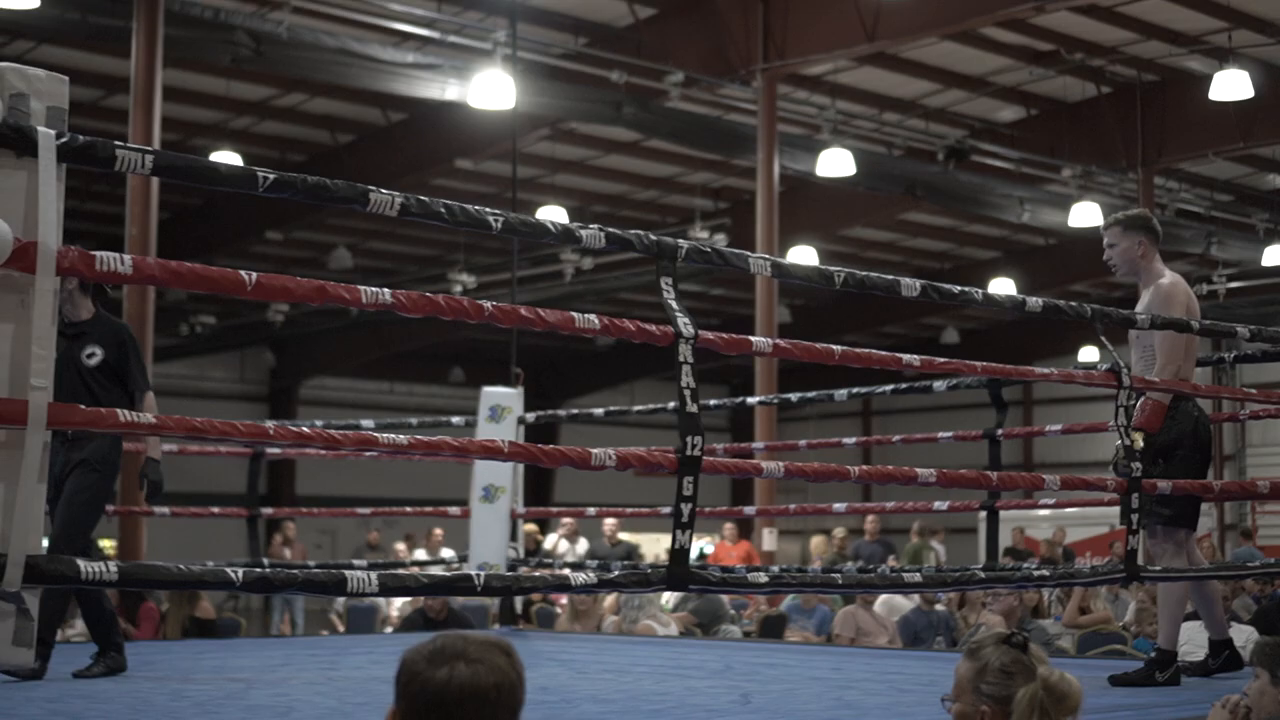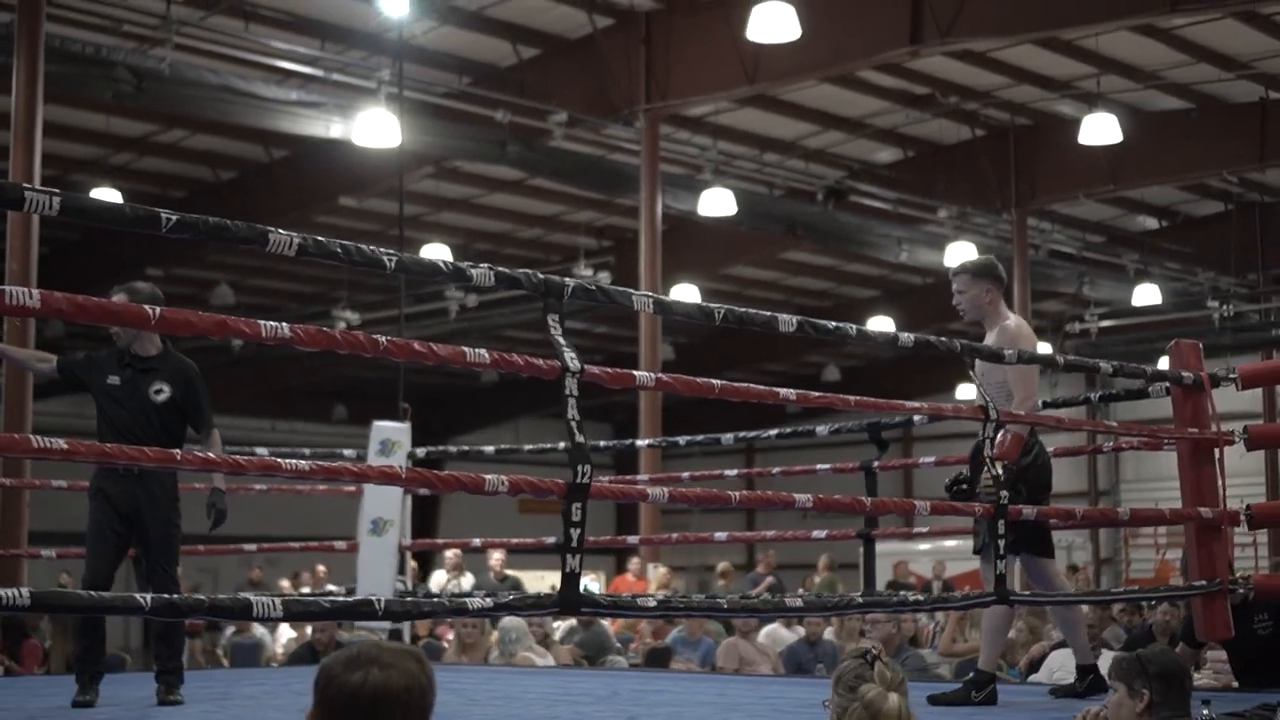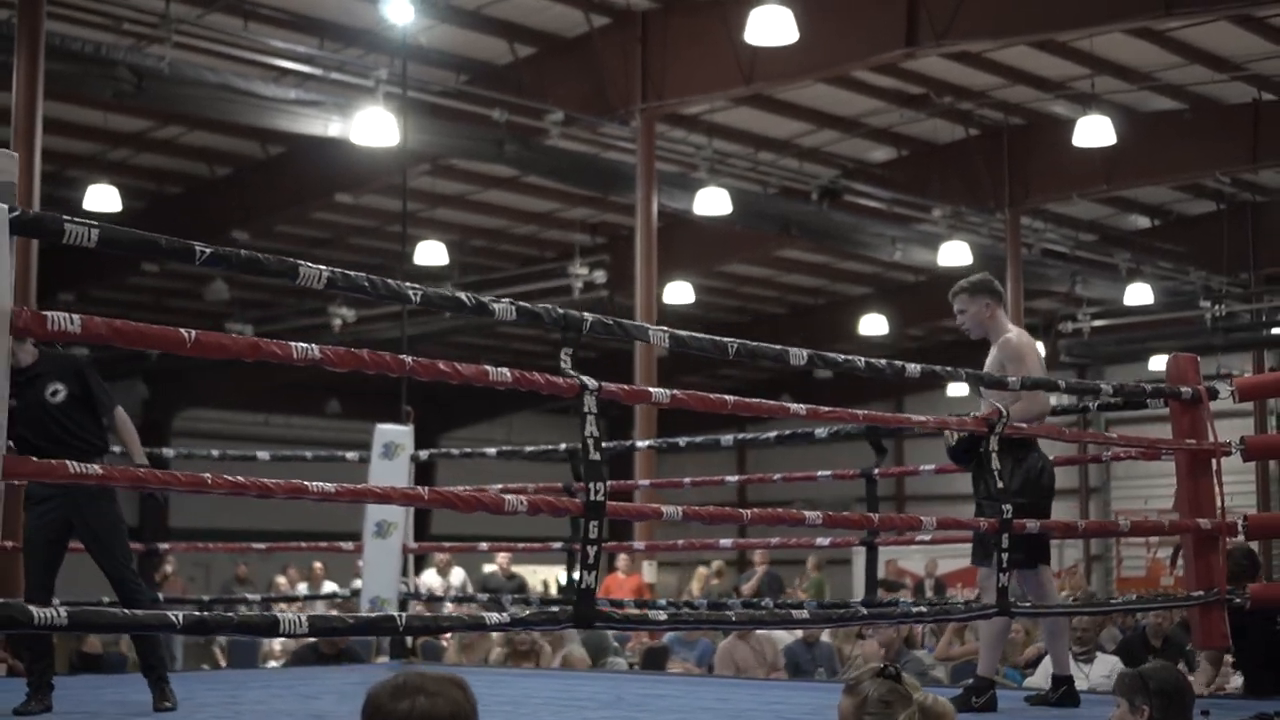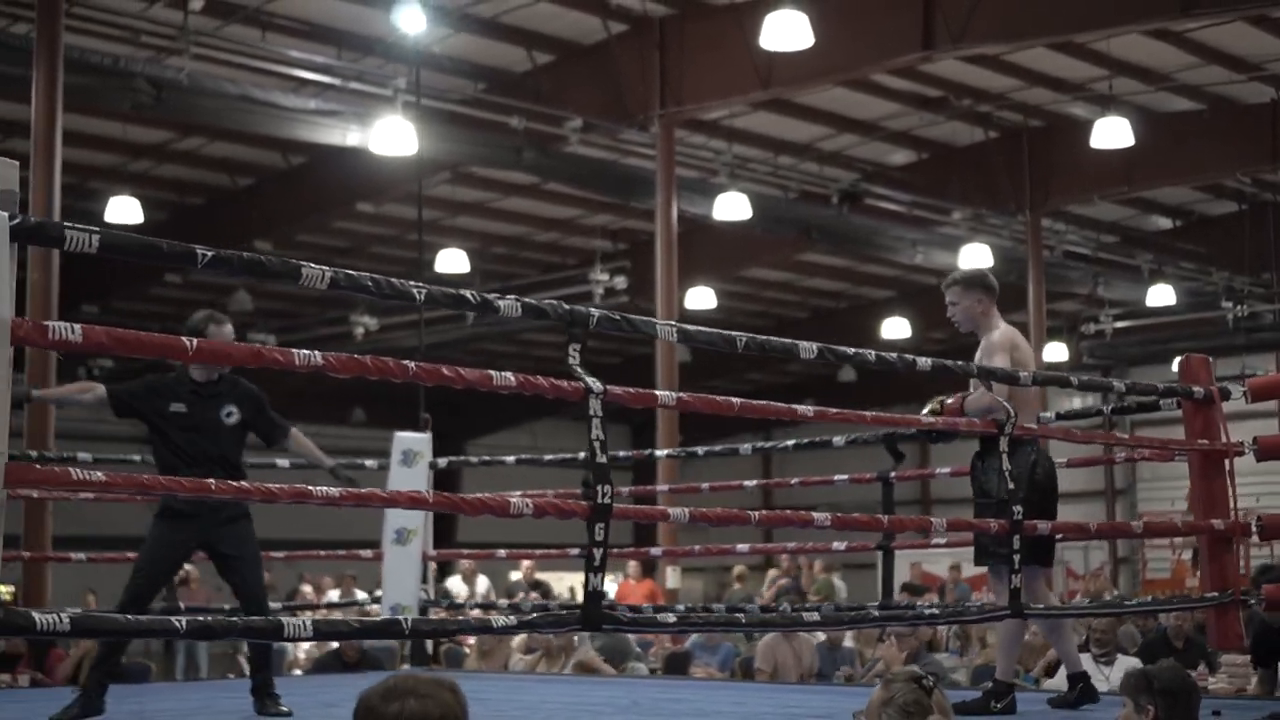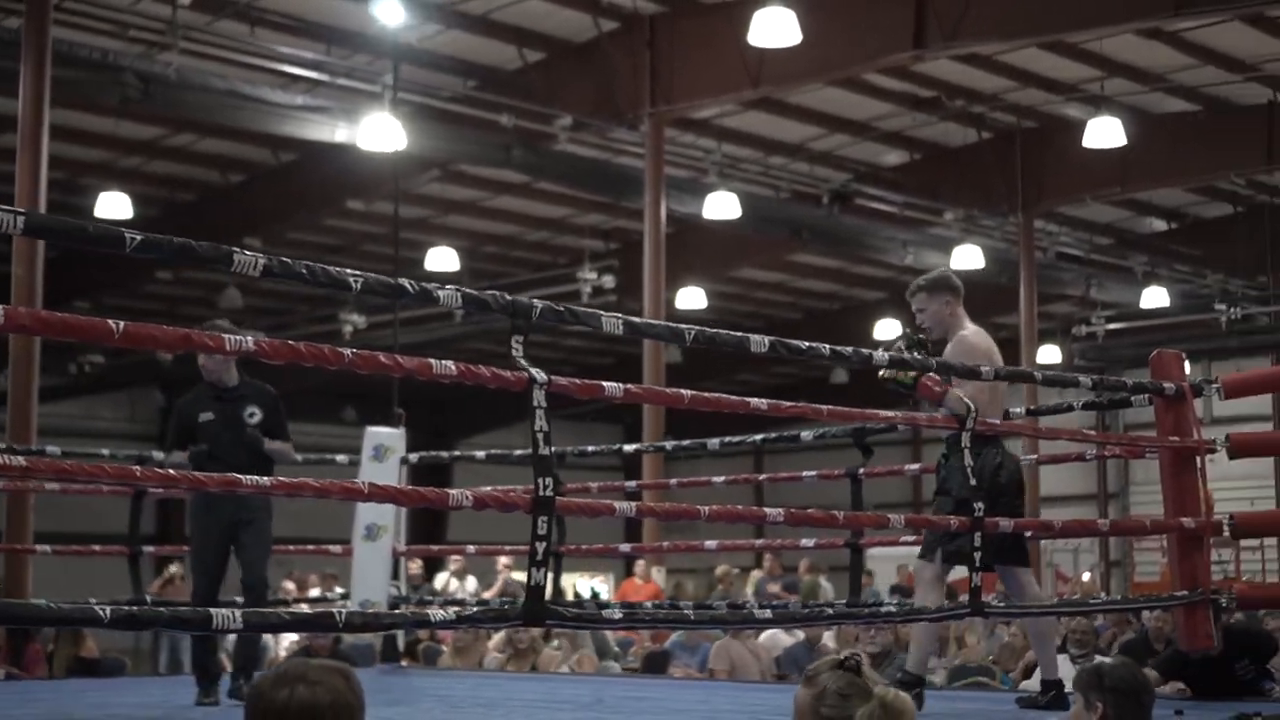
dt=1s
person 1, frame 1
left shoulder: (1167, 290)
right shoulder: (1153, 293)
left elbow: (1167, 371)
left wrist: (1139, 431)
right wrist: (1140, 429)
left hip: (1169, 425)
right hip: (1167, 427)
left knee: (1165, 541)
right knee: (1178, 543)
left ankle: (1164, 661)
right ankle: (1222, 646)
person 1, frame 2
left shoulder: (1012, 333)
right shoulder: (993, 338)
left elbow: (1024, 406)
left wrist: (1001, 463)
right wrist: (970, 469)
left hip: (1014, 460)
right hip: (1003, 460)
left knee: (997, 568)
right knee: (1040, 570)
left ankle: (983, 682)
right ankle: (1088, 672)
person 1, frame 3
left shoulder: (1013, 343)
right shoulder: (1004, 348)
left elbow: (1037, 405)
right wrist: (976, 430)
left hip: (1015, 468)
right hip: (1012, 468)
left knee: (992, 576)
right knee: (1036, 577)
left ankle: (982, 687)
right ankle: (1063, 682)
person 1, frame 4
left shoulder: (997, 340)
right shoulder: (1010, 341)
left elbow: (995, 401)
left wrist: (947, 409)
right wrist: (959, 408)
left hip: (1010, 464)
right hip: (1026, 463)
left knee: (1006, 578)
right knee: (1032, 580)
left ankle: (1001, 692)
right ankle: (1078, 680)
person 1, frame 5
left shoulder: (966, 343)
right shoulder: (973, 343)
left elbow: (969, 406)
left wrist: (921, 380)
right wrist: (921, 382)
left hip: (972, 466)
right hip: (989, 465)
left knee: (927, 572)
right knee: (1019, 581)
left ankle: (910, 684)
right ankle: (1052, 686)
person 2, frame 1
left shoulder: (115, 333)
right shoulder: (50, 338)
left elbow: (144, 398)
left wrist: (152, 457)
left hip: (97, 453)
right hip: (61, 452)
left knee: (63, 550)
right knee: (71, 554)
left ankle: (41, 654)
right ankle: (110, 650)
person 2, frame 2
left shoulder: (181, 371)
right shoulder: (103, 363)
left elbow: (208, 433)
right elbow: (48, 364)
left wrist: (218, 487)
left hip: (157, 486)
right hip: (109, 484)
left knee: (164, 586)
right knee: (94, 583)
left ankle: (169, 681)
right ankle: (87, 680)
person 2, frame 3
left shoulder: (67, 366)
right shoulder: (5, 387)
left elbow: (114, 413)
left wrist: (142, 464)
left hip: (91, 487)
right hip: (43, 494)
left knee: (127, 582)
right knee: (35, 593)
left ankle: (159, 681)
right ankle: (39, 689)
person 2, frame 4
left shoulder: (242, 394)
right shoulder: (161, 392)
left elbow: (286, 435)
right elbow: (91, 393)
left wrist: (331, 467)
right wrist: (30, 395)
left hip: (228, 512)
right hip: (177, 511)
left knee: (256, 601)
right knee: (133, 600)
person 2, frame 5
left shoulder: (264, 397)
right shoulder: (190, 404)
left elbow: (288, 452)
right elbow: (172, 459)
left wrist: (263, 443)
right wrist: (192, 458)
left hip: (252, 502)
right hip: (210, 503)
left knee: (256, 584)
right knee: (205, 593)
left ankle: (243, 676)
right ankle: (207, 681)
